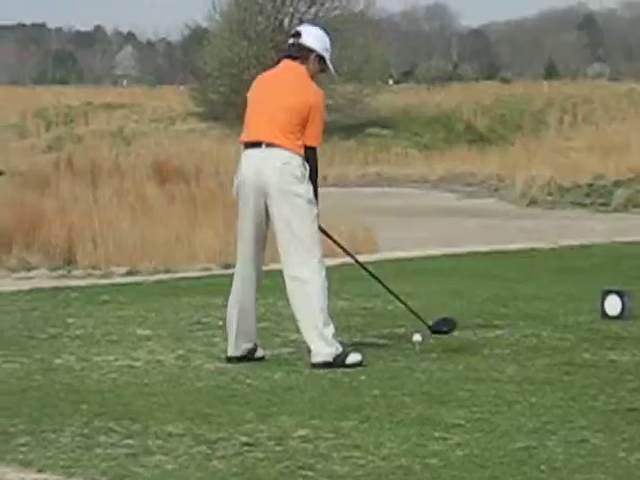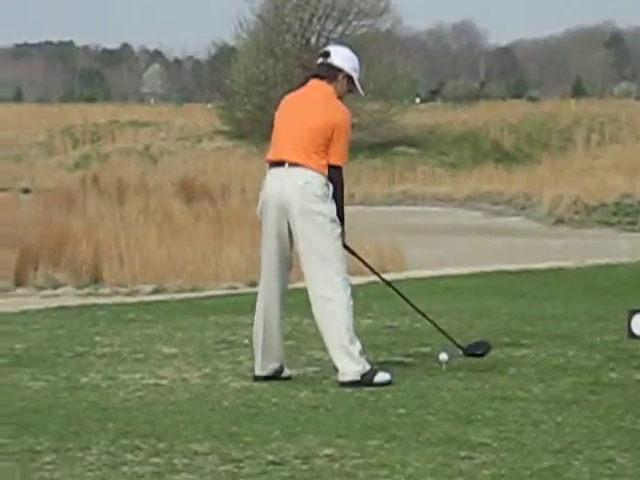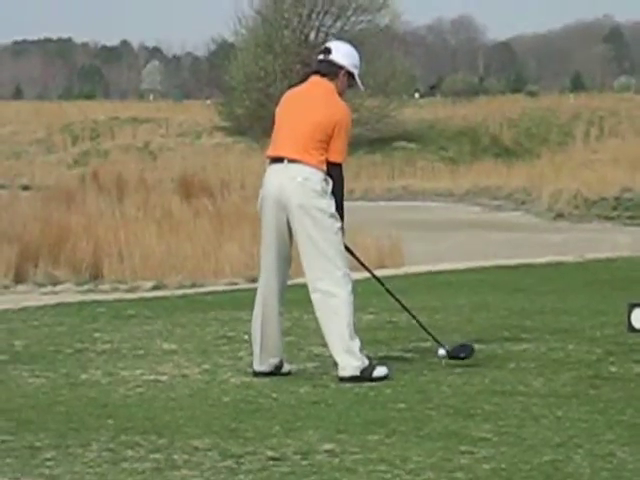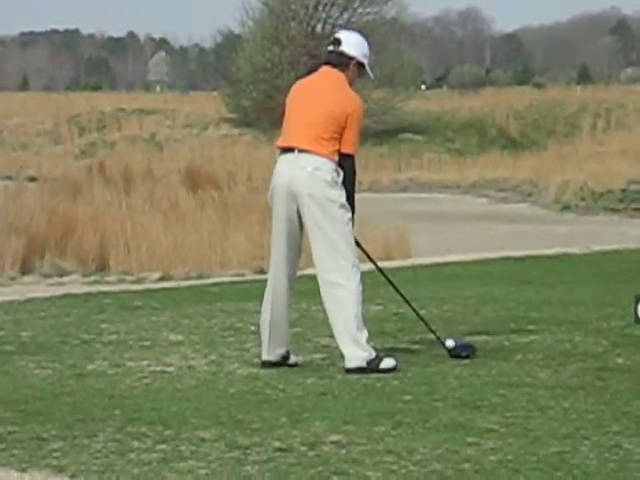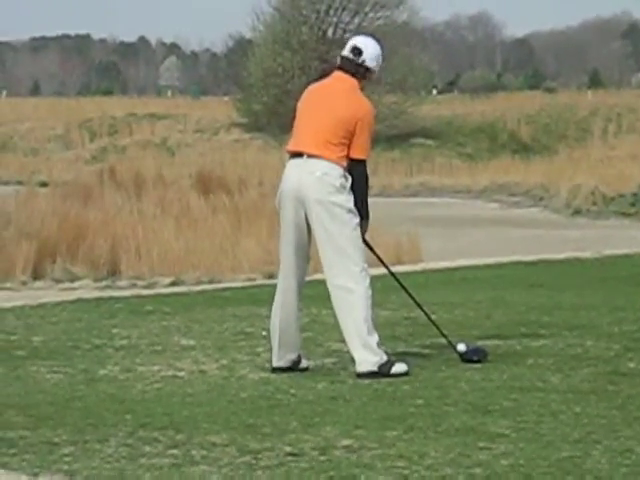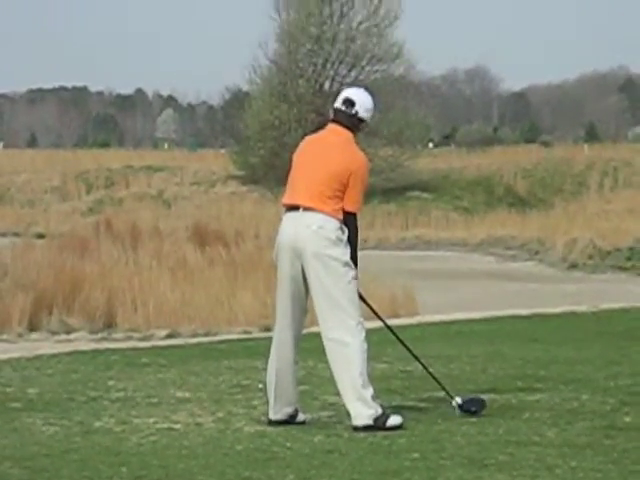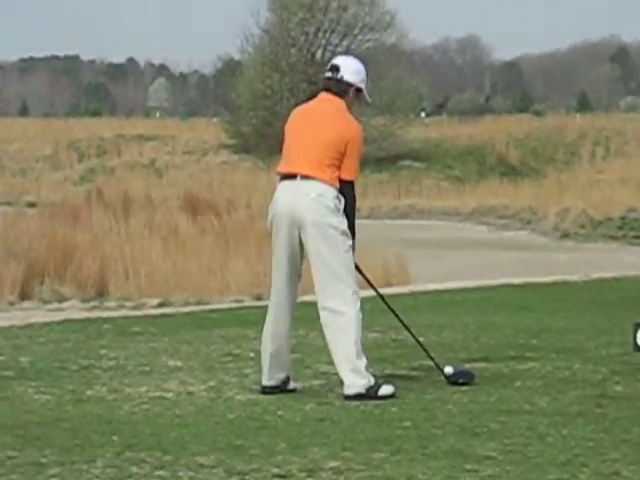
dt=0.5s
person 1, frame 1
left shoulder: (261, 81)
right shoulder: (312, 93)
right elbow: (310, 152)
right wrist: (313, 201)
left hip: (250, 164)
right hip: (284, 167)
left knee: (247, 261)
right knee: (305, 263)
left ankle: (240, 344)
right ankle: (324, 349)
person 1, frame 2
left shoulder: (289, 100)
right shoulder: (338, 112)
right elbow: (334, 172)
right wrist: (339, 222)
left hip: (274, 183)
right hip: (307, 187)
left knee: (271, 280)
right knee: (330, 282)
left ankle: (267, 364)
right ankle: (352, 368)
person 1, frame 3
left shoulder: (289, 96)
right shoulder: (339, 109)
right elbow: (334, 168)
right wrist: (338, 217)
left hip: (274, 180)
right hip: (307, 183)
left knee: (271, 276)
right knee: (331, 278)
left ankle: (266, 359)
right ankle: (351, 363)
person 1, frame 4
left shoulder: (300, 86)
right shoulder: (351, 100)
right elbow: (346, 159)
right wrist: (350, 209)
left hip: (284, 169)
right hip: (318, 174)
left knee: (281, 266)
right knee: (340, 268)
left ankle: (274, 349)
right ankle: (358, 355)
person 1, frame 5
left shoulder: (312, 91)
right shoulder: (362, 106)
right elbow: (357, 166)
right wrist: (362, 215)
left hip: (293, 175)
right hip: (326, 179)
left knee: (290, 272)
right knee: (349, 273)
left ankle: (284, 355)
right ankle: (369, 359)
person 1, frame 6
left shoulder: (307, 143)
right shoulder: (356, 159)
right elbow: (349, 216)
right wrist: (352, 264)
left hip: (289, 227)
right hip: (322, 232)
left knee: (287, 323)
right knee: (344, 326)
left ankle: (281, 407)
right ankle: (364, 412)
person 1, frame 7
left shoulder: (298, 113)
right shoulder: (351, 126)
right elbow: (346, 186)
right wrist: (350, 233)
left hip: (284, 196)
right hip: (318, 199)
left knee: (281, 292)
right knee: (340, 296)
left ankle: (274, 375)
right ankle: (357, 382)
